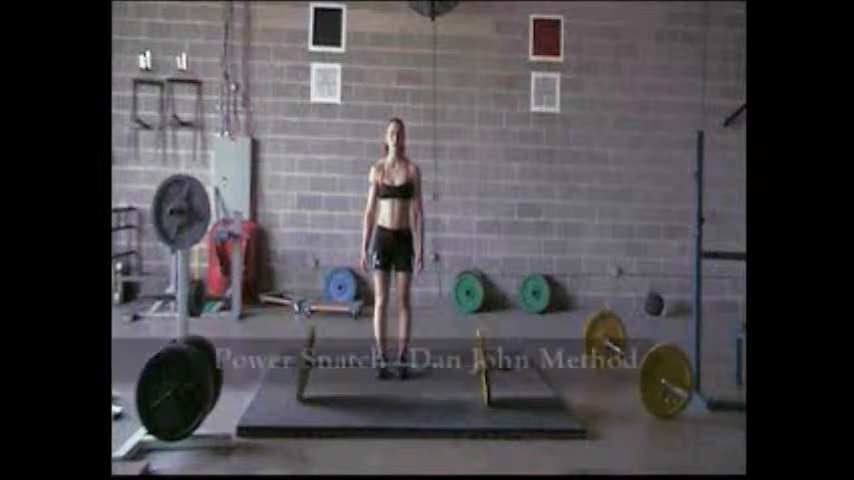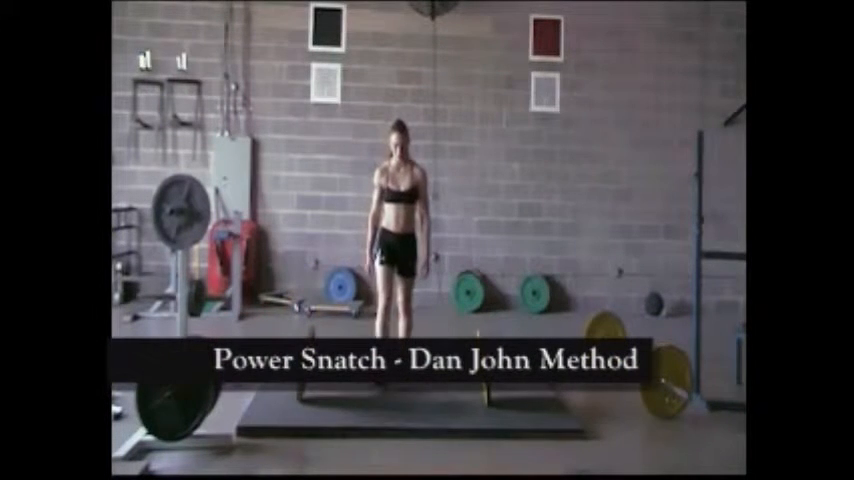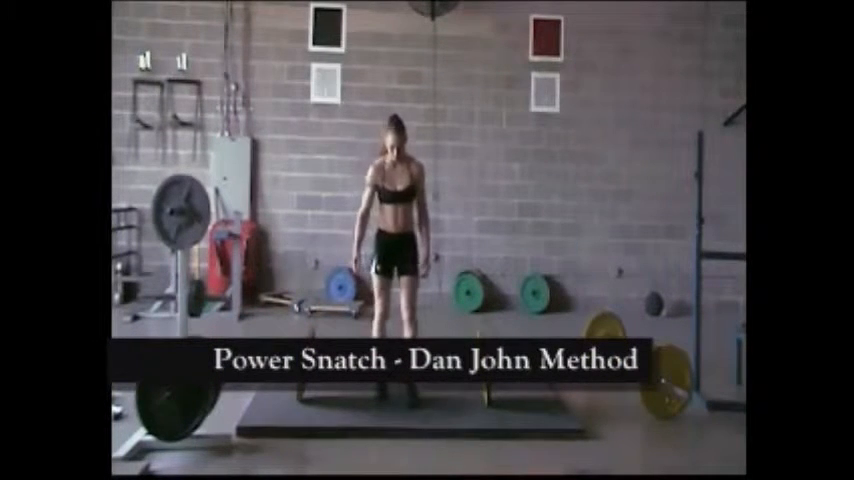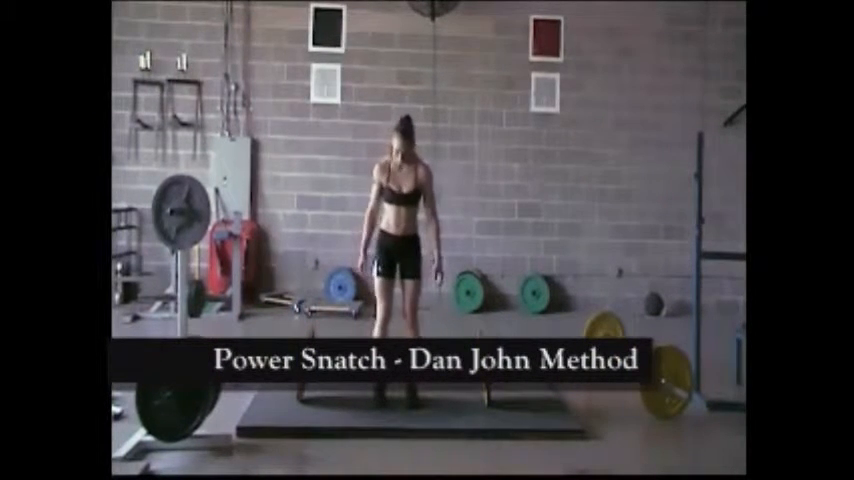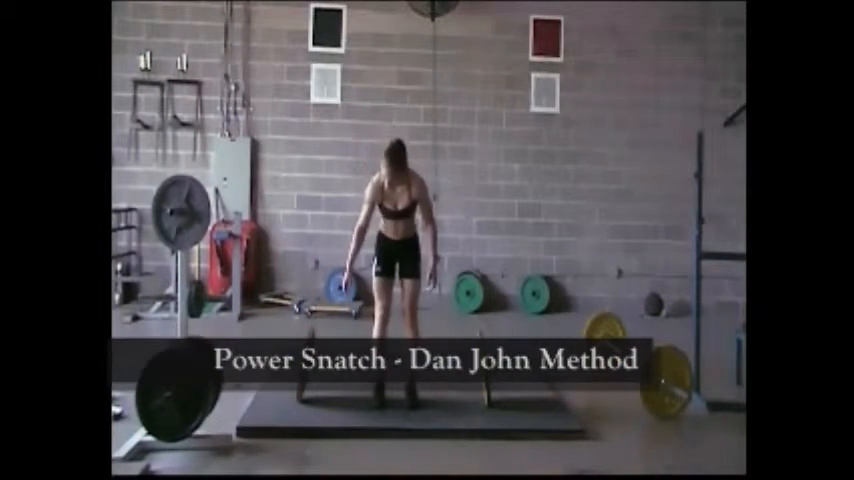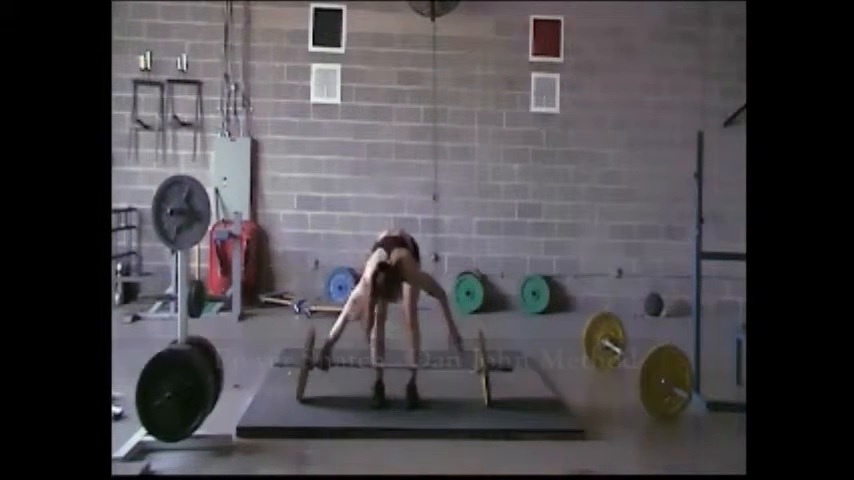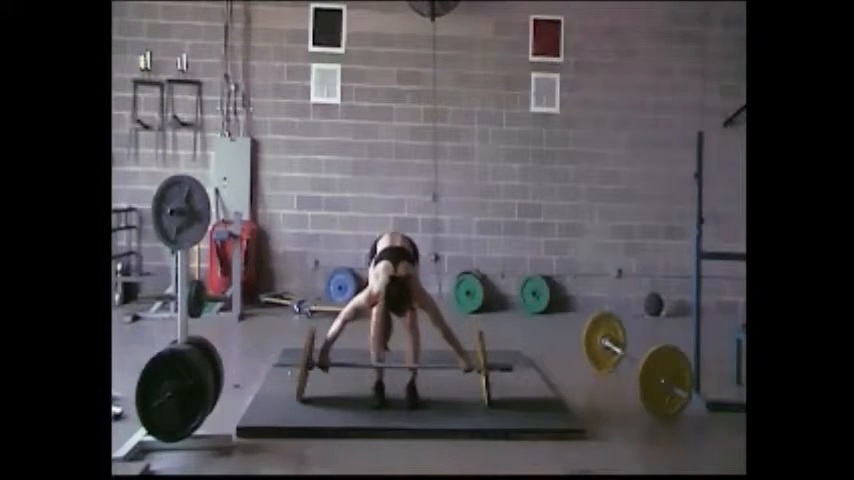
dt=0.7s
person 1, frame 1
left shoulder: (413, 170)
right shoulder: (377, 169)
left elbow: (418, 211)
right elbow: (370, 210)
left wrist: (420, 248)
right wrist: (364, 248)
left hip: (404, 239)
right hip: (382, 237)
left knee: (403, 301)
right knee: (381, 301)
left ankle: (402, 357)
right ankle: (382, 358)
person 1, frame 2
left shoulder: (418, 173)
right shoulder: (381, 173)
left elbow: (423, 215)
right elbow: (374, 214)
left wrist: (425, 254)
right wrist: (368, 251)
left hip: (408, 241)
right hip: (385, 240)
left knee: (404, 305)
right knee: (384, 303)
person 1, frame 3
left shoulder: (416, 168)
right shoulder: (376, 169)
left elbow: (422, 212)
right elbow: (364, 211)
left wrist: (426, 249)
right wrist: (356, 247)
left hip: (408, 243)
right hip: (384, 241)
left knee: (408, 313)
right knee: (381, 312)
left ankle: (410, 378)
person 1, frame 4
left shoulder: (423, 172)
right shoulder: (381, 168)
left elbow: (431, 215)
right elbow: (372, 211)
left wrist: (437, 254)
right wrist: (362, 249)
left hip: (410, 245)
right hip: (385, 243)
left knee: (411, 316)
right knee: (383, 314)
left ankle: (411, 381)
right ankle: (379, 378)
person 1, frame 5
left shoulder: (417, 184)
right shoulder: (375, 184)
left elbow: (429, 223)
right elbow: (361, 227)
left wrist: (433, 261)
right wrist: (348, 266)
left hip: (409, 248)
right hip: (384, 246)
left knee: (410, 315)
right knee: (381, 314)
left ankle: (411, 380)
right ankle: (378, 378)
person 1, frame 6
left shoulder: (410, 272)
right shoulder: (368, 280)
left elbow: (440, 294)
right elbow: (345, 315)
left wrist: (453, 329)
right wrist: (326, 349)
left hip: (408, 245)
left knee: (411, 318)
right knee: (378, 317)
left ankle: (412, 383)
right ankle: (378, 382)
person 1, frame 7
left shoulder: (416, 293)
right shoulder: (373, 292)
left elbow: (442, 326)
right elbow: (342, 318)
left wrist: (463, 356)
right wrist: (324, 351)
left knee: (411, 322)
right knee: (376, 321)
left ankle: (412, 383)
right ankle: (378, 383)
